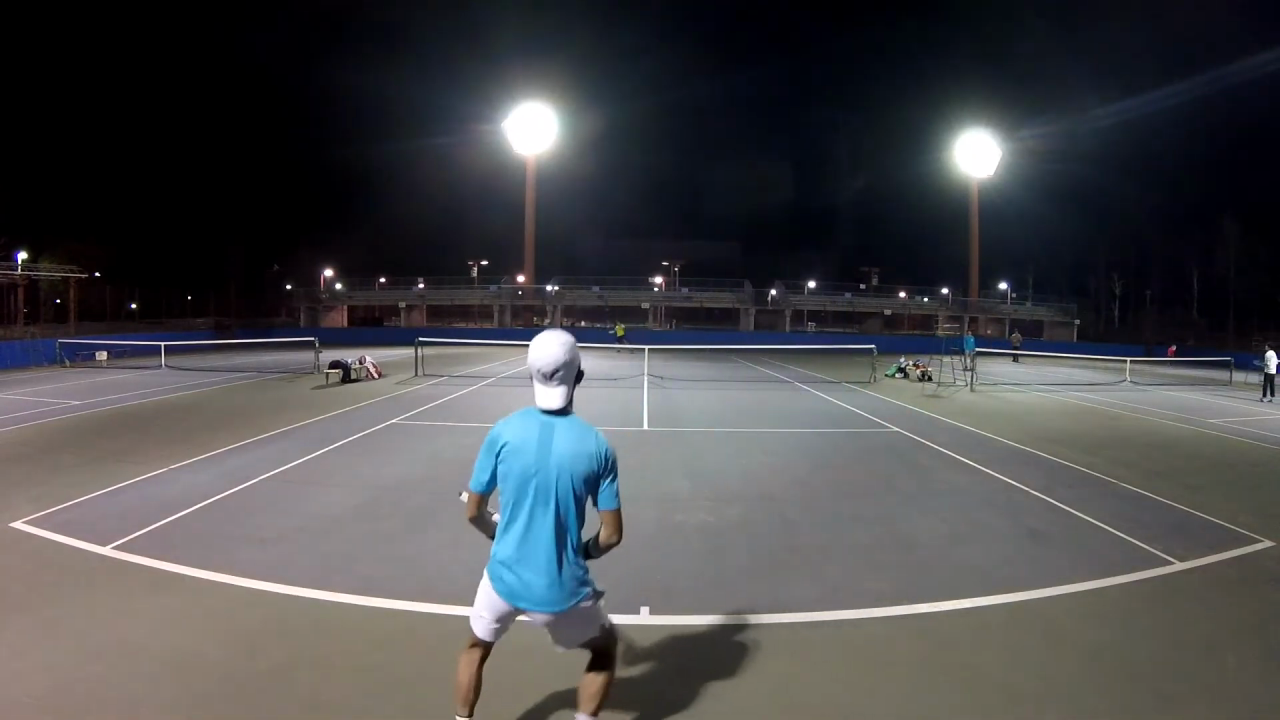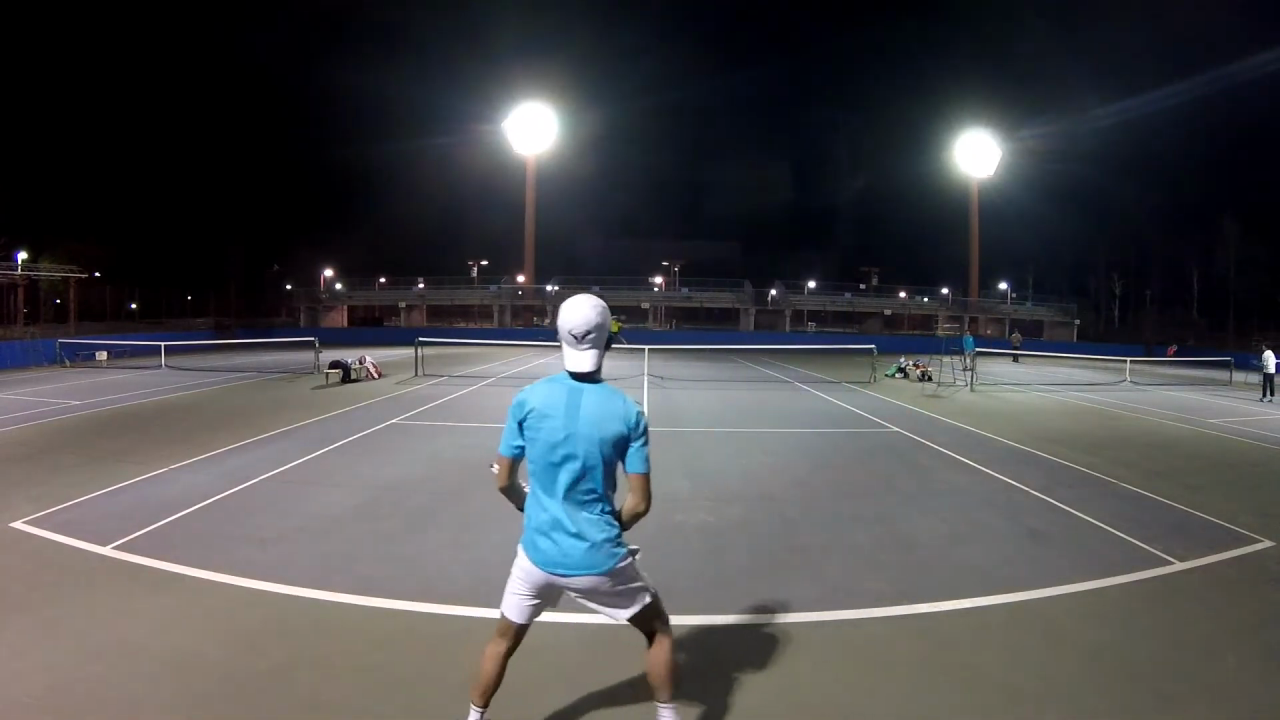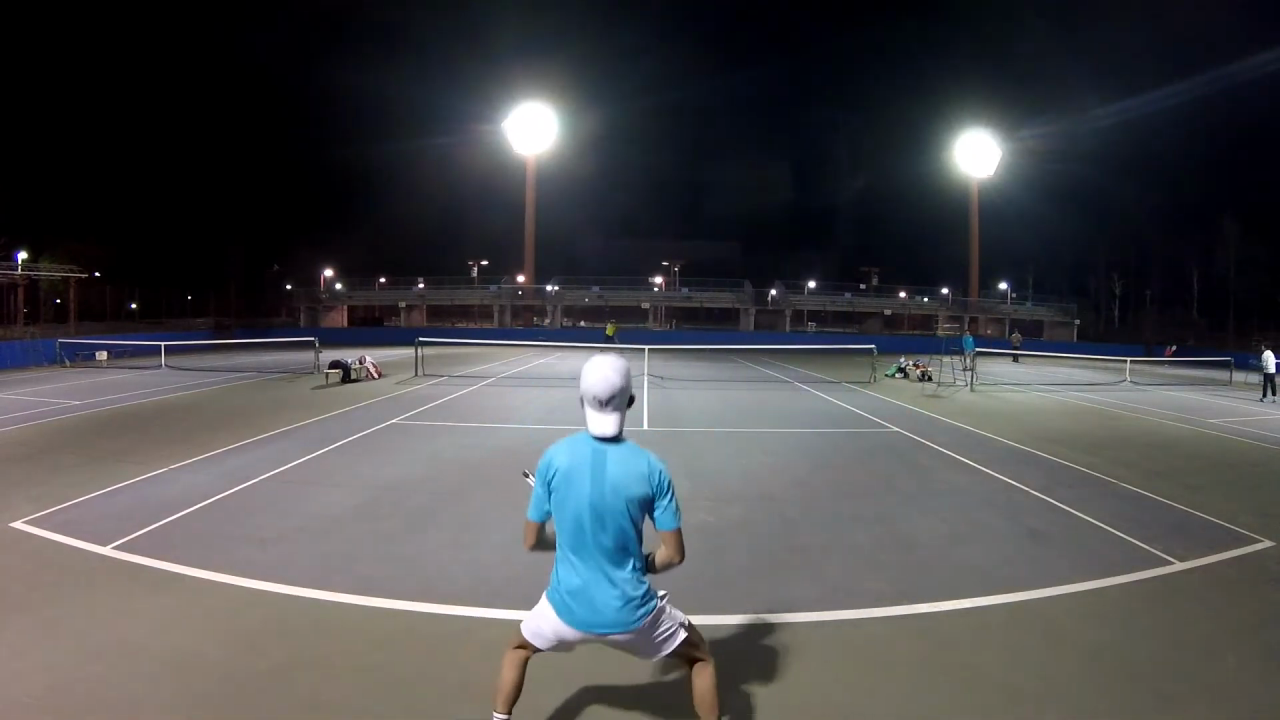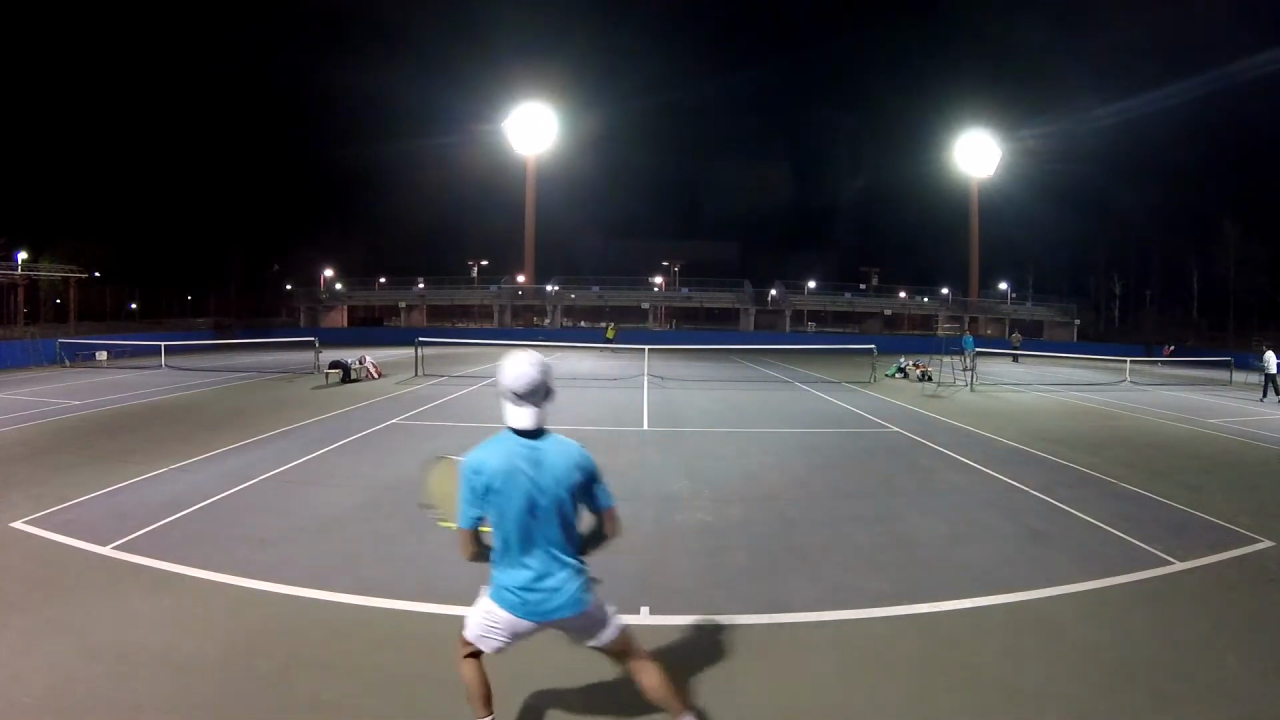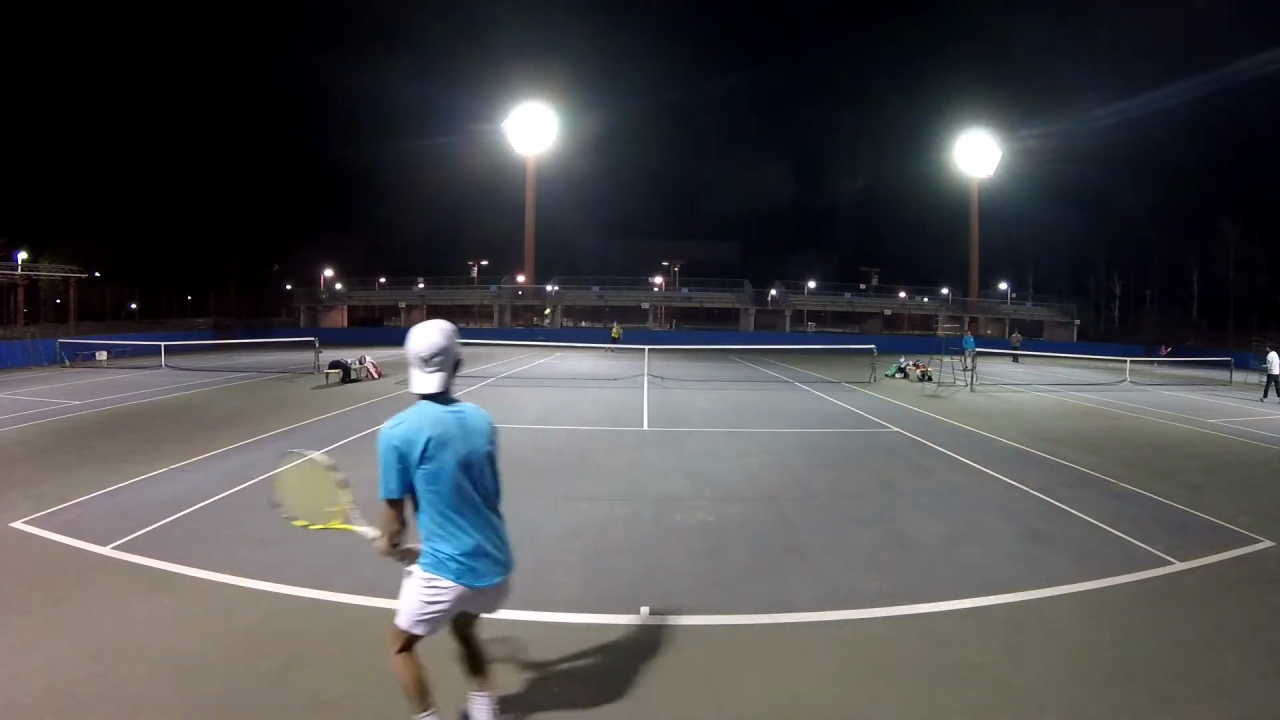
dt=0.2s
person 1, frame 1
left shoulder: (503, 431)
right shoulder: (596, 445)
left elbow: (474, 512)
right elbow: (612, 534)
left hip: (504, 580)
right hip: (563, 593)
left knee: (475, 648)
right knee: (606, 650)
person 1, frame 2
left shoulder: (528, 399)
right shoulder: (627, 412)
left elbow: (503, 482)
right elbow: (639, 503)
left hip: (539, 553)
right hip: (599, 559)
left knee: (504, 640)
right knee: (658, 631)
person 1, frame 3
left shoulder: (553, 459)
right shoulder: (650, 468)
left elbow: (533, 539)
right elbow: (673, 555)
left hip: (568, 607)
right hip: (629, 611)
left knee: (521, 646)
right knee: (700, 658)
person 1, frame 4
left shoulder: (478, 462)
right shoulder: (576, 456)
left elbow: (470, 550)
right elbow: (610, 529)
left hip: (512, 599)
right hip: (571, 595)
left knee: (468, 650)
right knee: (635, 658)
person 1, frame 5
left shoulder: (398, 432)
right shoulder: (481, 420)
left elbow: (394, 520)
left wrist: (393, 541)
left hip: (447, 570)
right hip: (495, 564)
left knee: (400, 647)
right knee: (460, 617)
